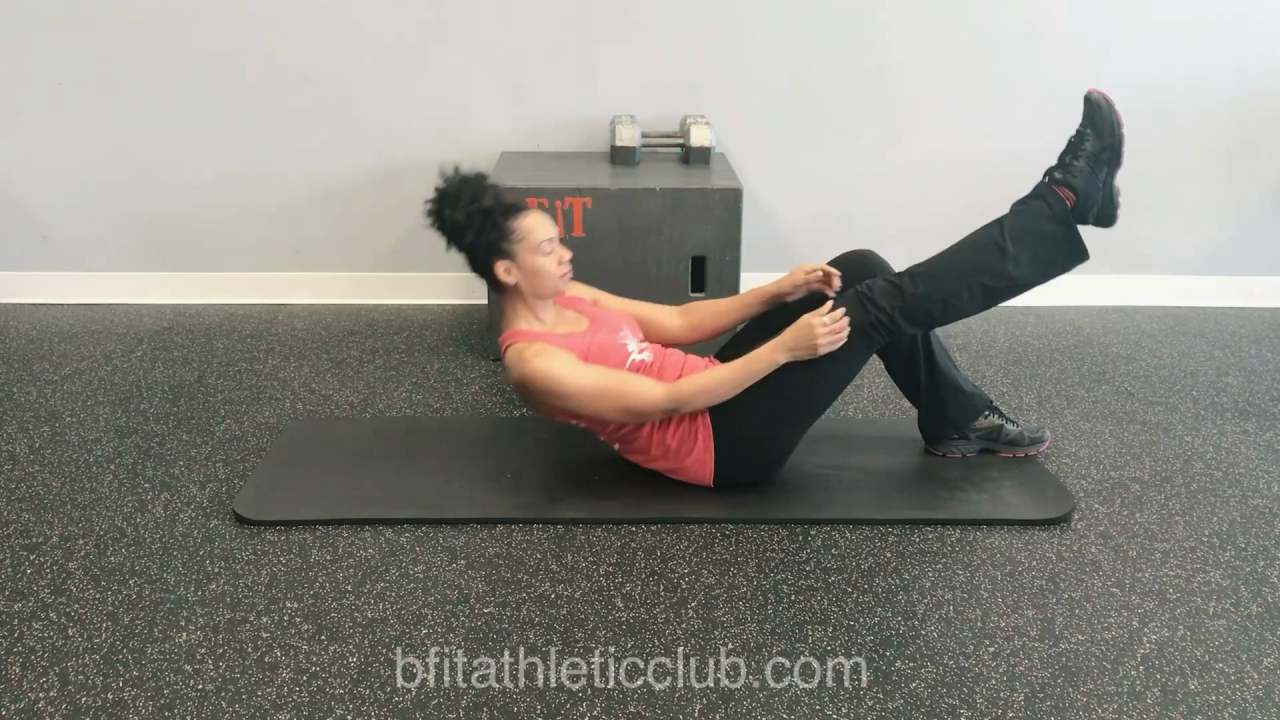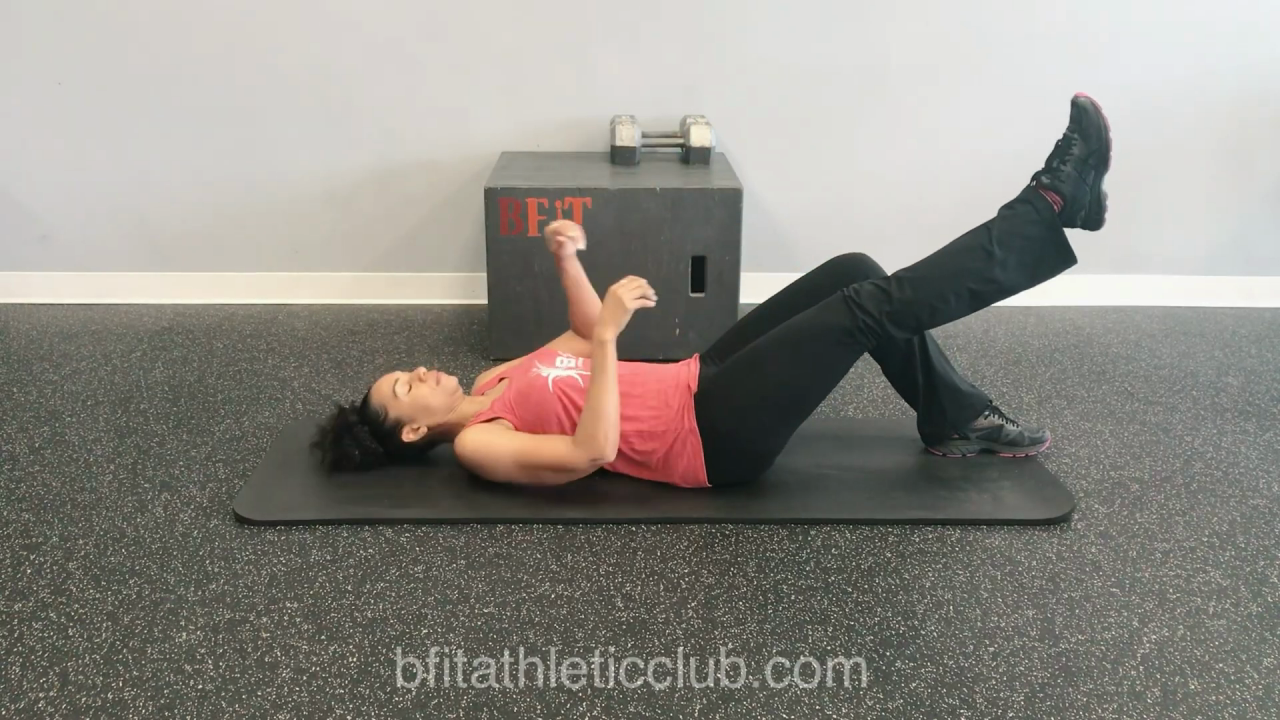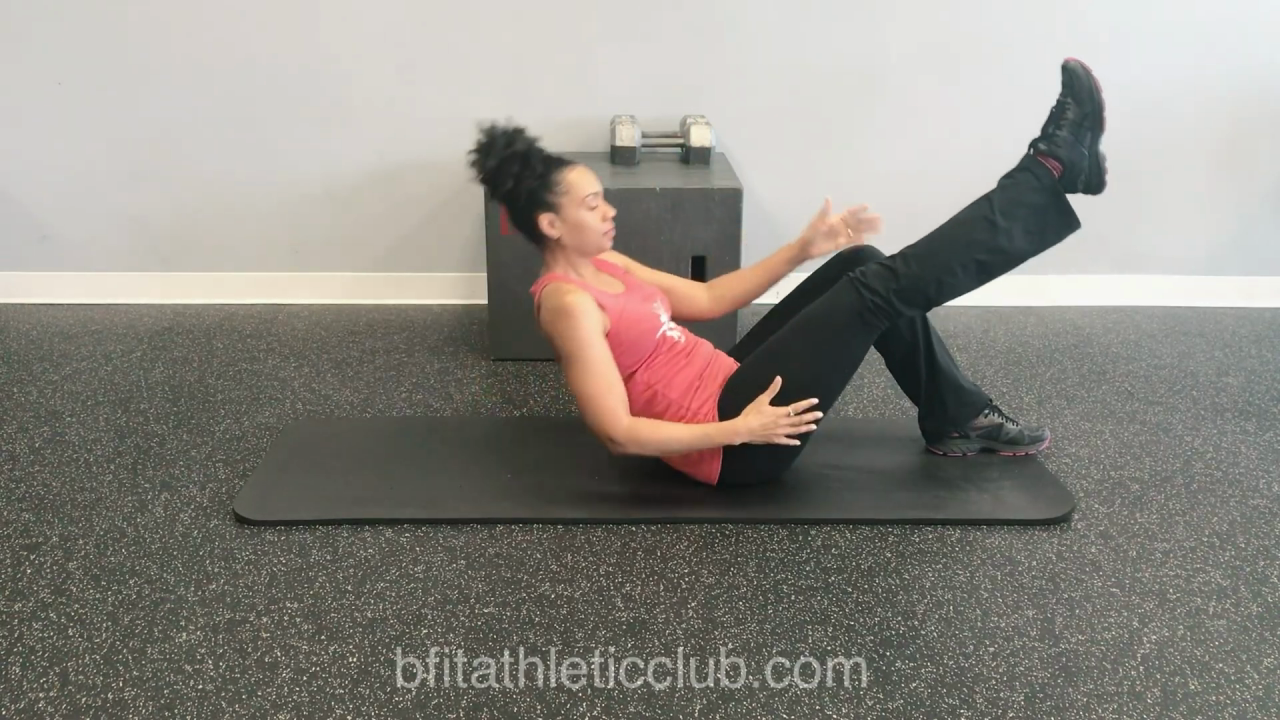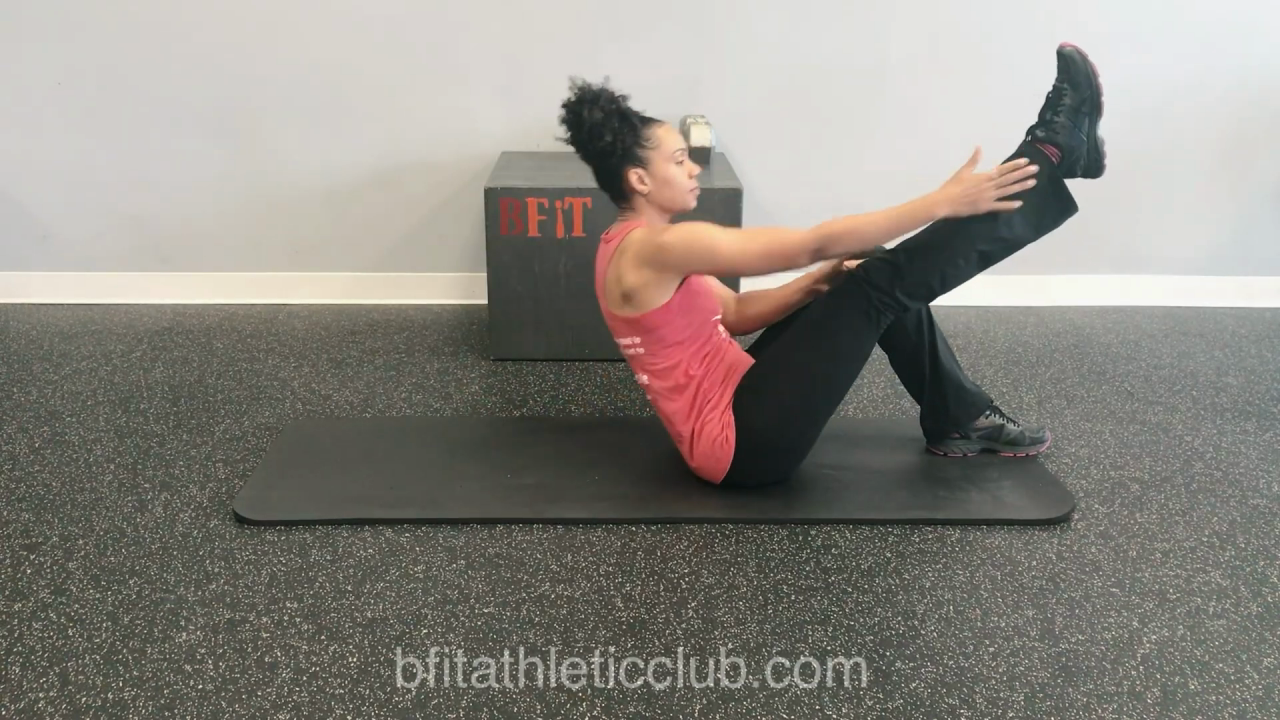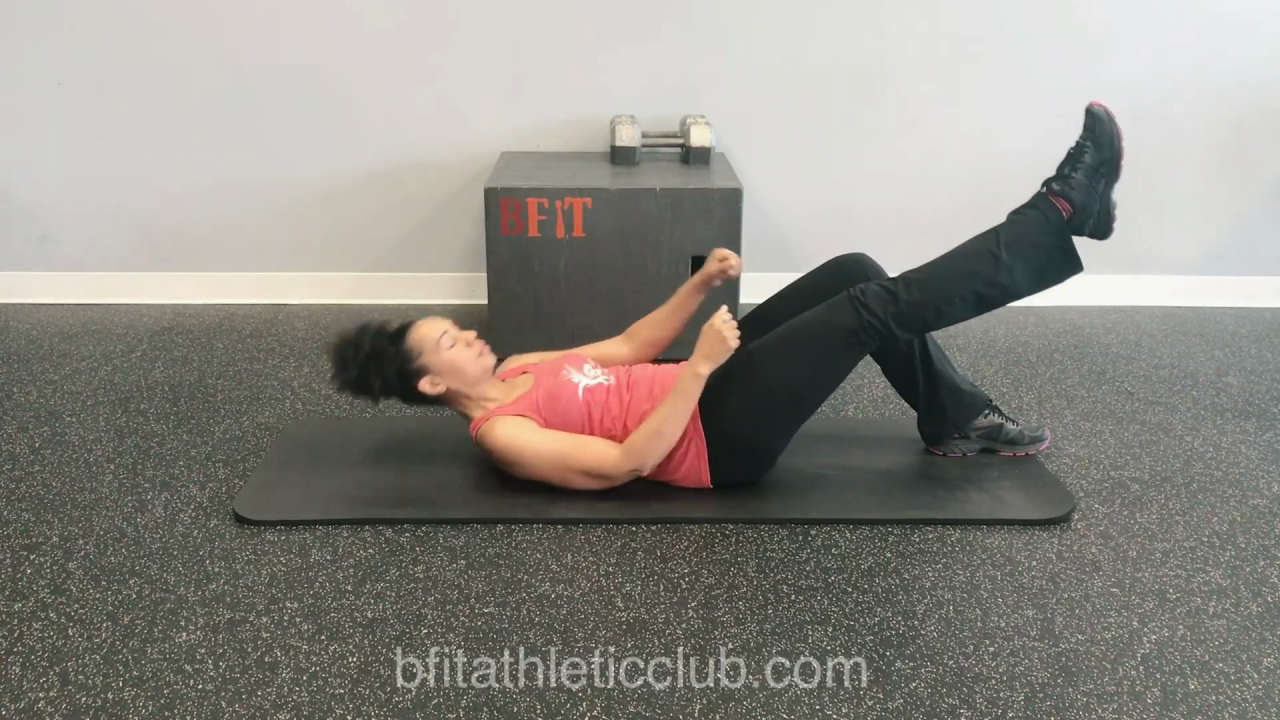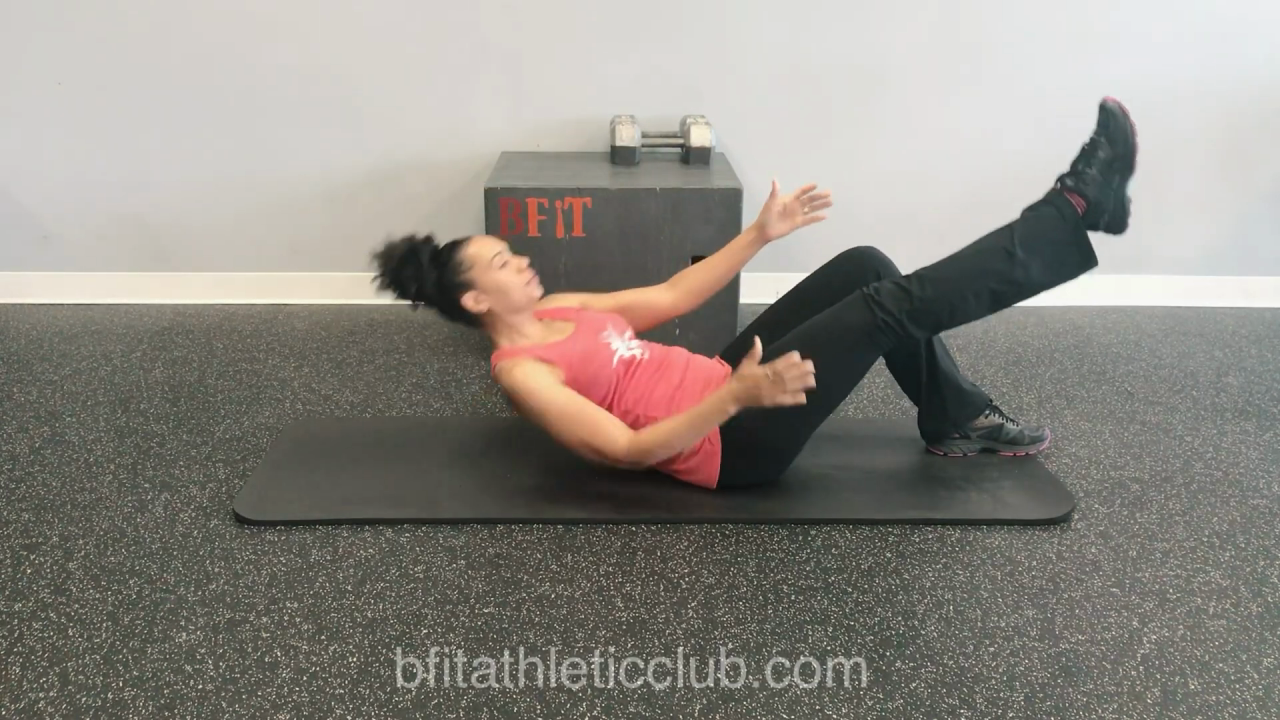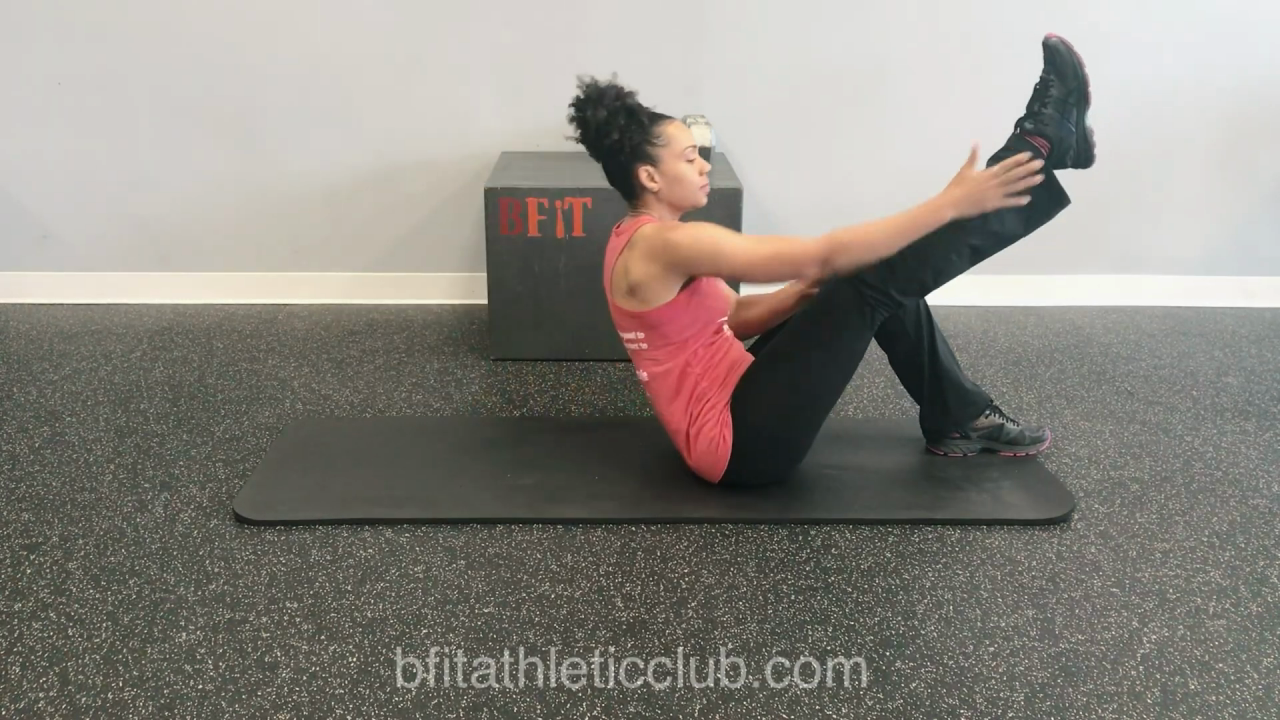
dt=0.7s
person 1, frame 1
left shoulder: (560, 297)
right shoulder: (532, 359)
left elbow: (677, 325)
right elbow: (665, 401)
left wrist: (779, 291)
right wrist: (786, 346)
left hip: (704, 404)
right hip: (720, 444)
left knee: (862, 272)
right knee: (889, 305)
left ankle: (959, 425)
right ankle: (1063, 200)
person 1, frame 2
left shoulder: (493, 383)
right shoulder: (478, 446)
left elbow: (583, 338)
right elbow: (593, 452)
left wrist: (566, 257)
right wrist: (612, 326)
left hip: (696, 387)
right hip: (712, 435)
left knee: (853, 272)
right knee: (872, 309)
left ankle: (957, 423)
right ankle: (1050, 208)
person 1, frame 3
left shoulder: (600, 264)
right shoulder: (567, 301)
left elbow: (706, 299)
right elbow: (620, 432)
left wrist: (802, 249)
right wrist: (741, 430)
left hip: (731, 387)
right hip: (731, 446)
left knee: (861, 266)
right knee: (883, 289)
left ankle: (957, 423)
right ankle: (1050, 169)
person 1, frame 4
left shoulder: (638, 239)
right shoulder: (658, 248)
left elbow: (732, 313)
right elbow: (819, 240)
left wrist: (821, 279)
right wrist: (943, 200)
left hip: (739, 399)
right hip: (746, 440)
left knee: (871, 275)
right knee: (884, 285)
left ankle: (959, 424)
right ankle: (1050, 156)
person 1, frame 5
left shoulder: (511, 374)
right shoulder: (497, 432)
left elbow: (626, 348)
right elbow: (625, 463)
left wrist: (698, 285)
right wrist: (702, 363)
left hip: (695, 393)
right hip: (714, 439)
left knee: (853, 273)
right knee: (876, 311)
left ankle: (958, 422)
right ankle: (1058, 214)
person 1, frame 6
left shoulder: (552, 310)
right shoulder: (520, 372)
left elbow: (672, 296)
right elbow: (632, 448)
left wrist: (760, 235)
right wrist: (744, 395)
left hip: (725, 392)
right hip: (728, 442)
left knee: (862, 267)
right knee: (892, 308)
left ankle: (958, 422)
right ankle: (1074, 208)
person 1, frame 7
left shoulder: (647, 236)
right shoulder: (670, 243)
right elbow: (826, 252)
left wrist: (817, 284)
right wrist: (952, 202)
left hip: (735, 411)
right hip: (744, 441)
left knee: (872, 275)
right knee: (876, 286)
left ankle: (959, 423)
right ankle: (1040, 144)
